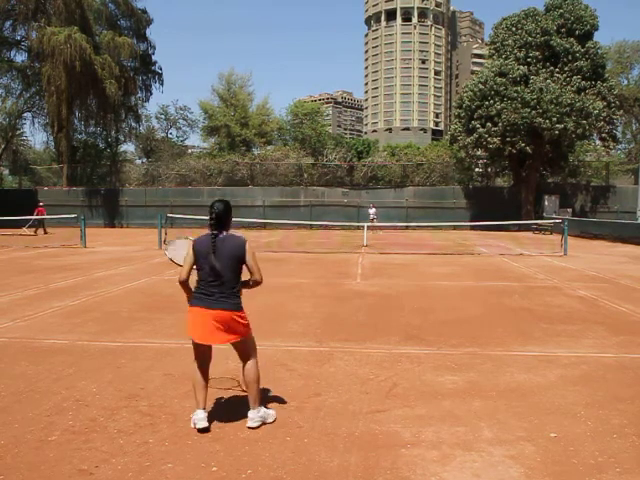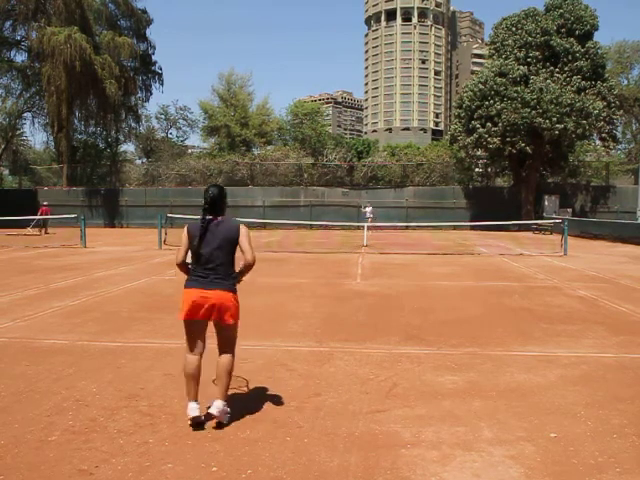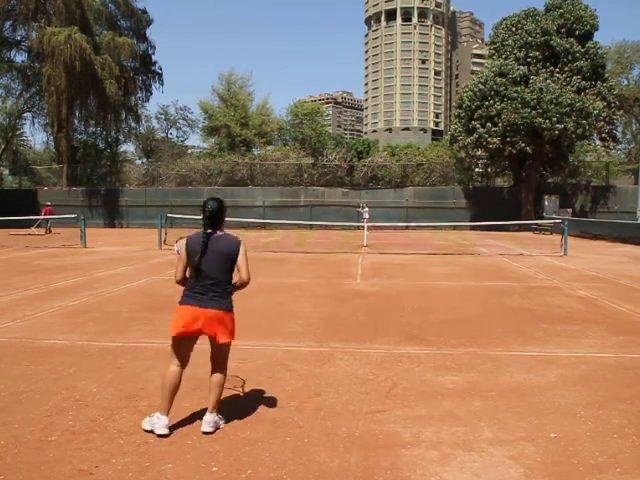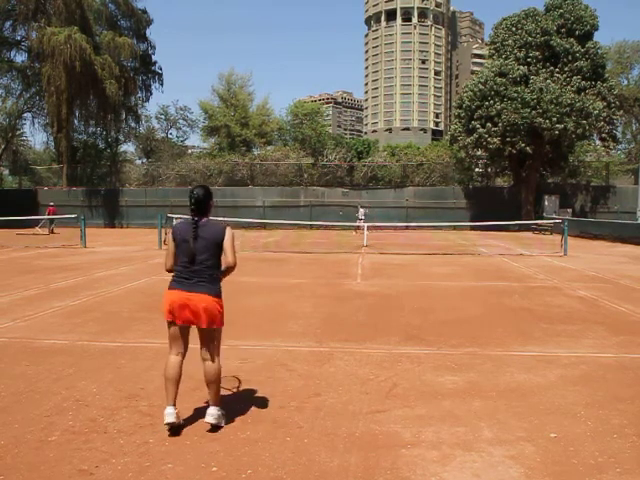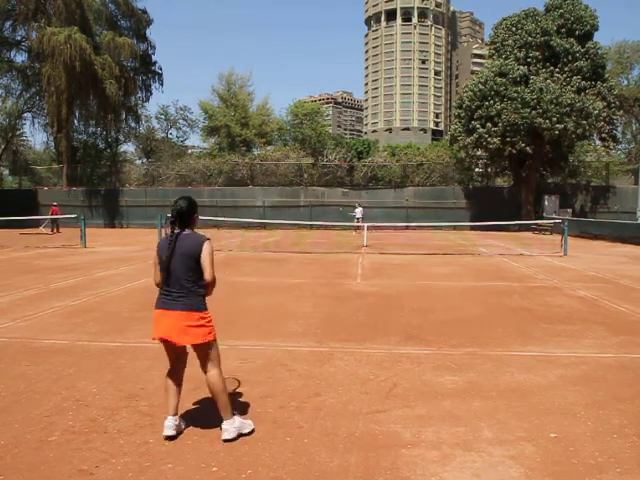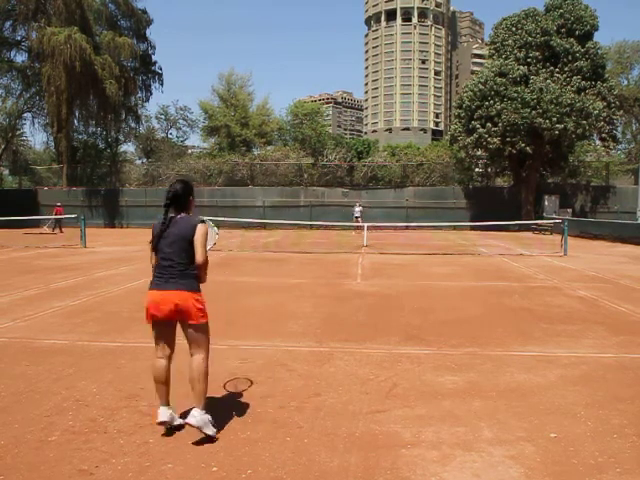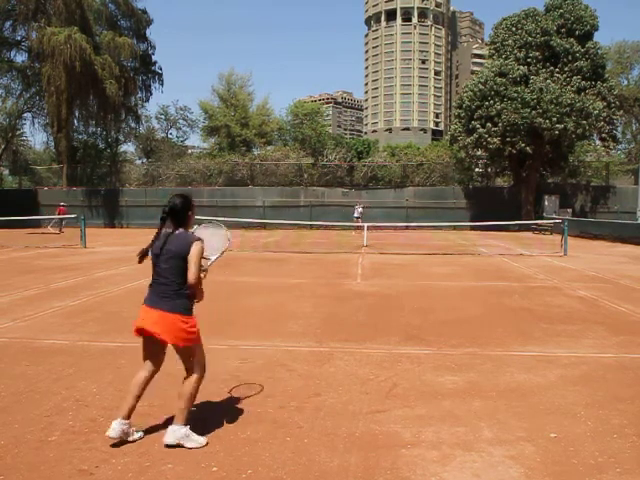
dt=0.2s
person 1, frame 1
left shoulder: (197, 243)
right shoulder: (242, 244)
left elbow: (183, 278)
right elbow: (258, 279)
left wrist: (191, 296)
left hip: (201, 310)
right hip: (230, 311)
left knee: (201, 363)
right knee: (249, 357)
left ankle: (201, 414)
right ankle: (256, 410)
person 1, frame 2
left shoulder: (191, 228)
right shoulder: (237, 228)
left elbow: (180, 262)
right elbow: (250, 261)
right wrist: (237, 276)
left hip: (194, 292)
right hip: (224, 295)
left knee: (194, 351)
right knee: (226, 351)
left ankle: (193, 406)
right ankle: (220, 403)
person 1, frame 3
left shoulder: (189, 242)
right shoulder: (235, 243)
left elbow: (179, 278)
right elbow: (244, 279)
left hip: (189, 308)
right hip: (219, 311)
left knee: (177, 364)
right knee: (219, 366)
left ankle: (161, 418)
right ankle: (211, 416)
person 1, frame 4
left shoulder: (177, 229)
right shoulder: (222, 230)
left elbow: (168, 266)
right elbow: (230, 264)
left hip: (177, 294)
right hip: (207, 297)
left knee: (176, 353)
right knee: (211, 355)
left ankle: (171, 410)
right ankle: (213, 409)
person 1, frame 5
left shoulder: (162, 243)
right shoulder: (202, 242)
left elbow: (158, 280)
right elbow: (209, 278)
right wrist: (206, 292)
left hip: (164, 312)
right hip: (192, 312)
left knee: (175, 368)
right knee: (212, 367)
left ankle: (172, 421)
right ankle: (230, 421)
person 1, frame 6
left shoulder: (158, 227)
right shoulder: (197, 226)
left elbow: (156, 262)
right elbow: (201, 260)
right wrist: (202, 276)
left hip: (158, 294)
right hip: (186, 295)
left knee: (162, 353)
right knee: (199, 353)
left ankle: (164, 409)
right ankle: (199, 412)
person 1, frame 7
left shoulder: (159, 240)
right shoulder: (194, 243)
right elbow: (193, 280)
right wrist: (199, 293)
left hip: (151, 311)
right hip: (176, 317)
left knee: (149, 368)
right knee: (195, 371)
left ankle: (121, 424)
right ankle: (177, 430)
